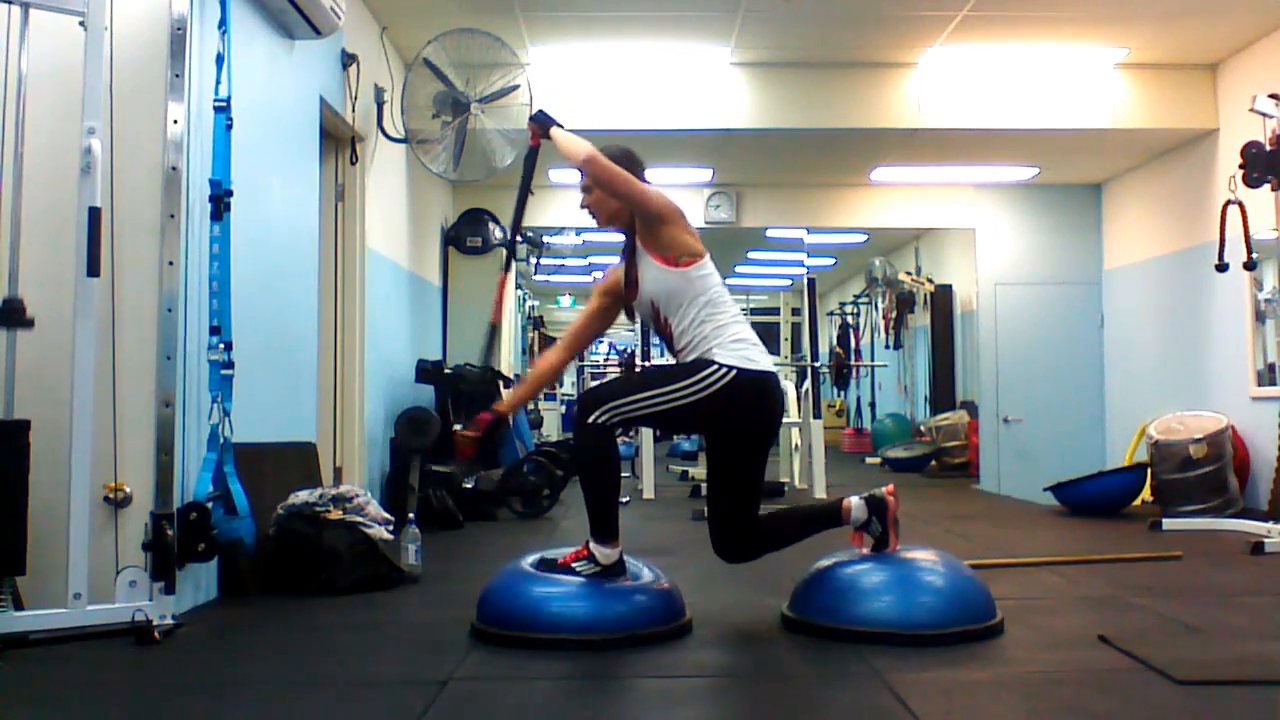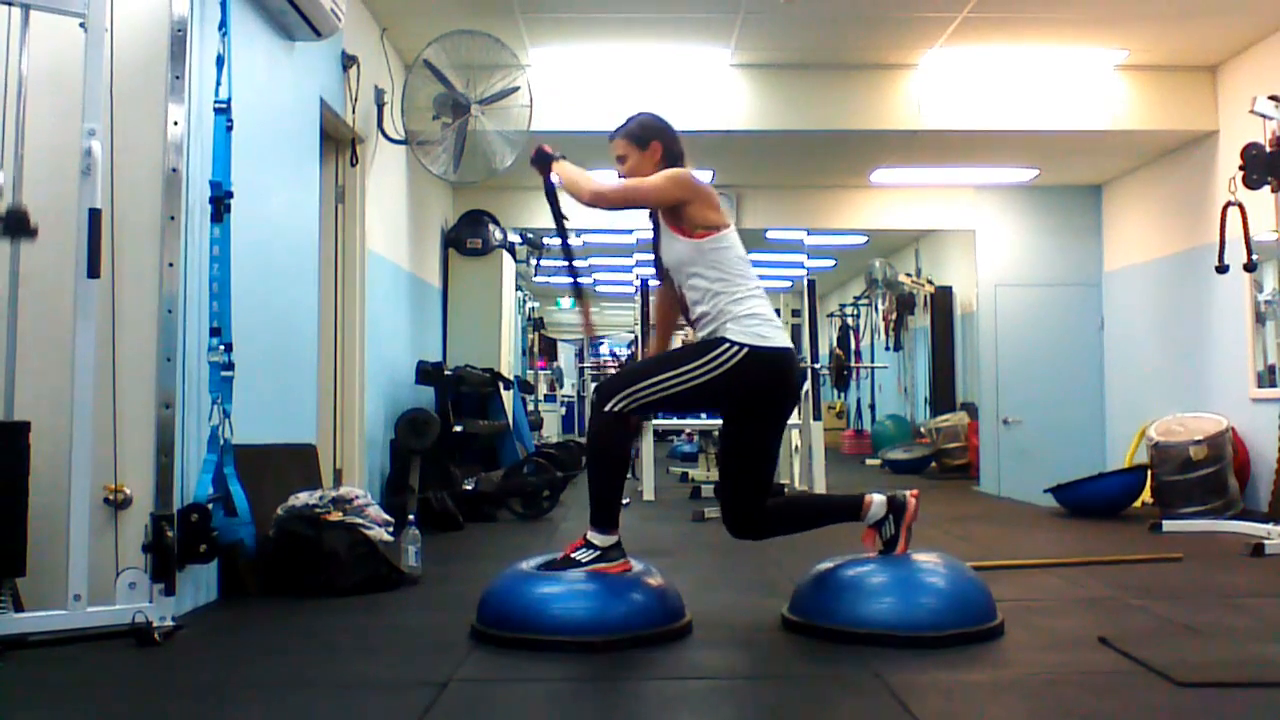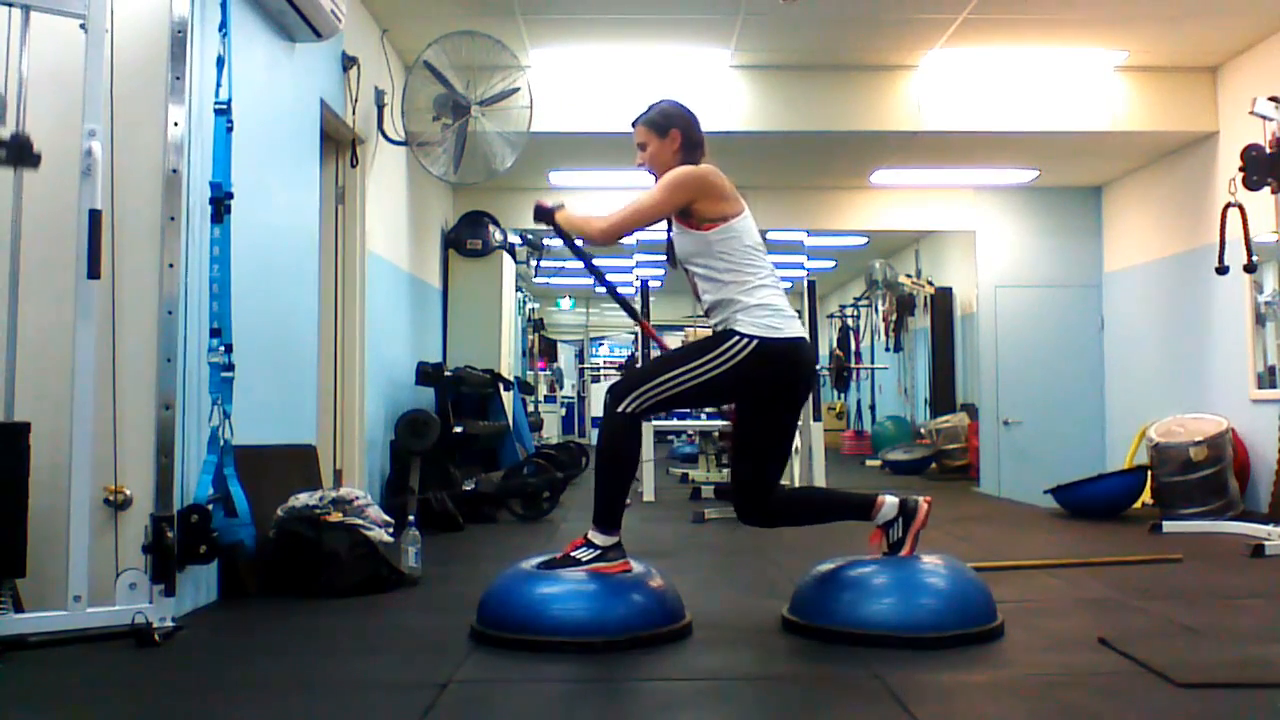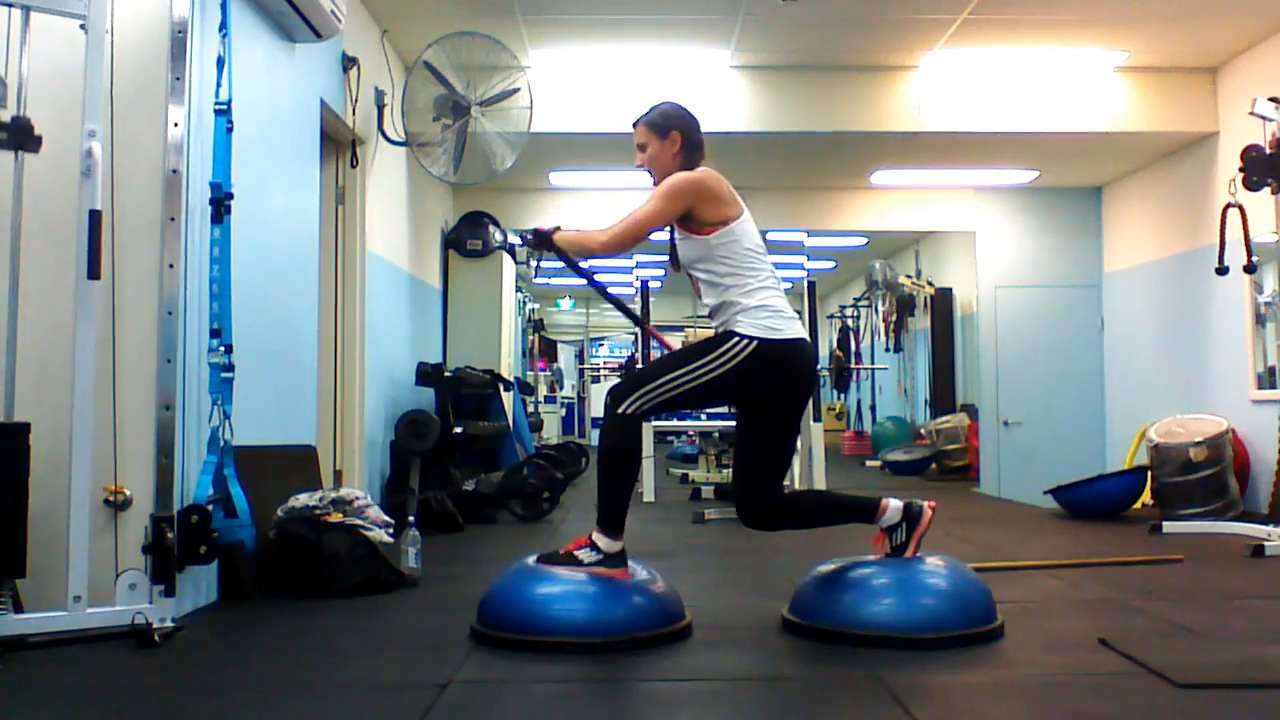
dt=0.3s
person 1, frame 1
left shoulder: (662, 216)
right shoulder: (617, 277)
left elbow: (591, 161)
right elbow: (563, 351)
left wrist: (554, 131)
right wrist: (498, 411)
left hip: (737, 379)
right hip: (745, 392)
left knee: (595, 413)
right knee: (735, 542)
left ankle: (603, 555)
right ankle: (864, 508)
person 1, frame 2
left shoulder: (685, 188)
right shoulder: (665, 233)
left elbow: (596, 195)
right elbow: (661, 334)
left wrist: (555, 163)
right wrist: (629, 417)
left hip: (750, 354)
right hip: (766, 368)
left knee: (610, 398)
right knee: (747, 519)
left ankle: (603, 544)
right ankle: (882, 507)
person 1, frame 3
left shoulder: (694, 180)
right shoulder: (699, 197)
left elbow: (605, 230)
left wrist: (556, 215)
right wrist: (732, 390)
left hip: (760, 343)
right hip: (785, 353)
left knee: (624, 400)
right knee: (755, 503)
left ankle: (603, 544)
right ankle: (894, 509)
person 1, frame 4
left shoulder: (691, 185)
right shoulder: (702, 198)
left elbow: (607, 243)
left wrist: (553, 238)
left hip: (760, 345)
right hip: (787, 354)
left knee: (625, 402)
right knee: (760, 507)
left ankle: (606, 546)
right ankle: (897, 513)
